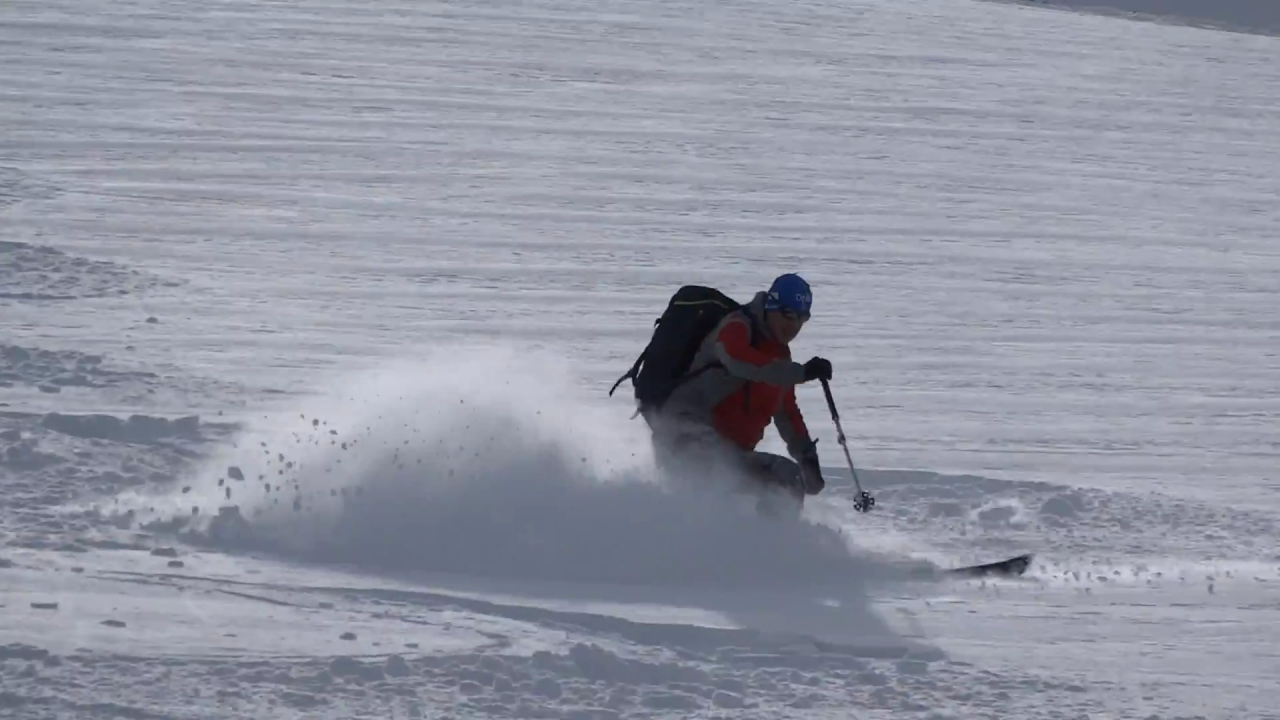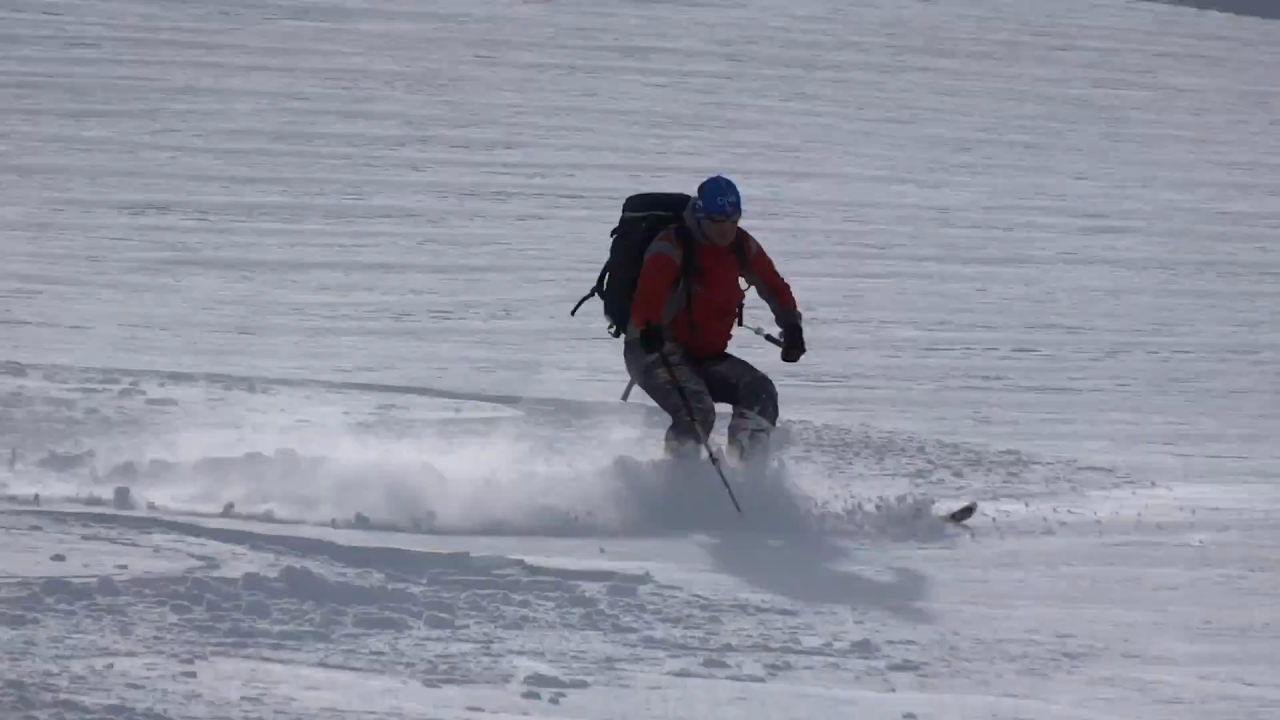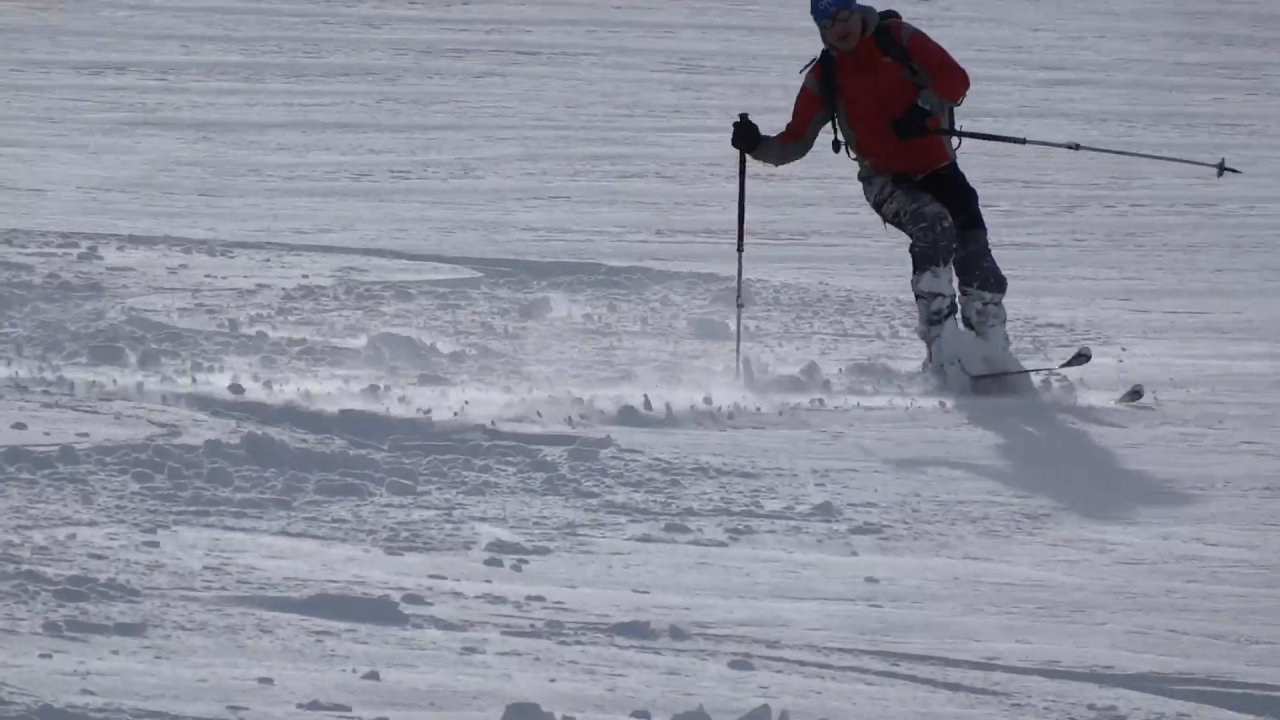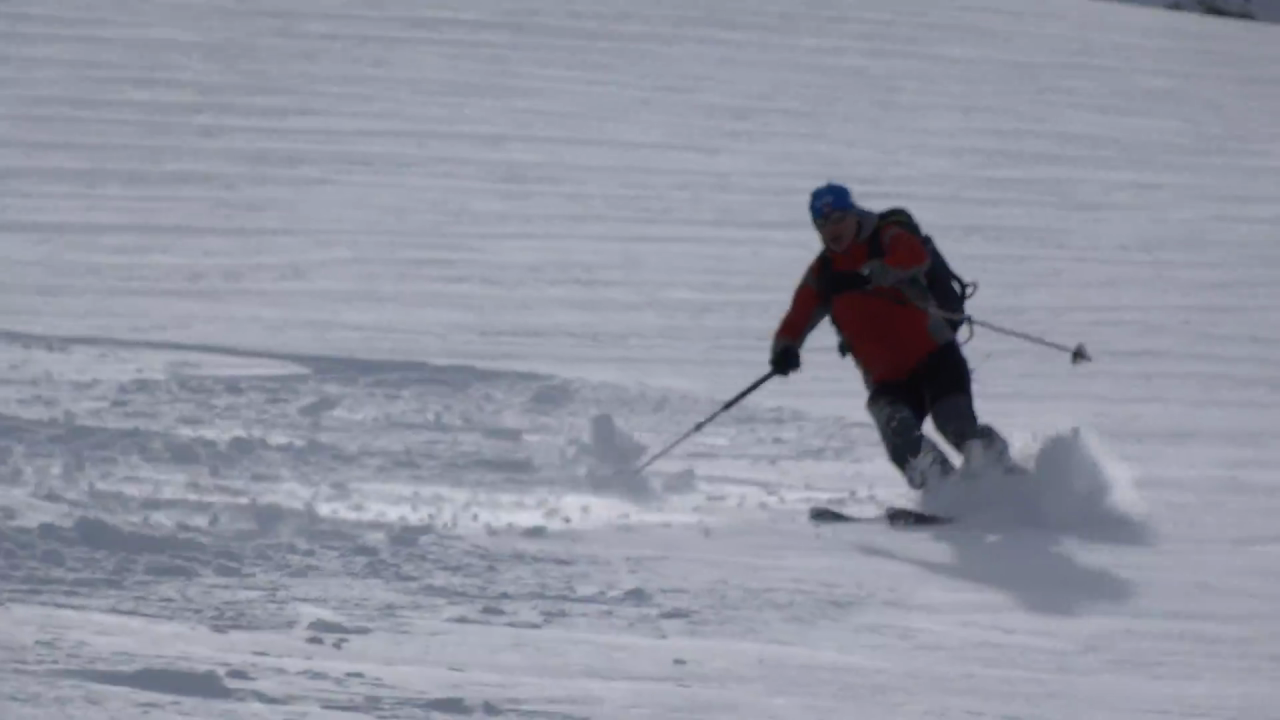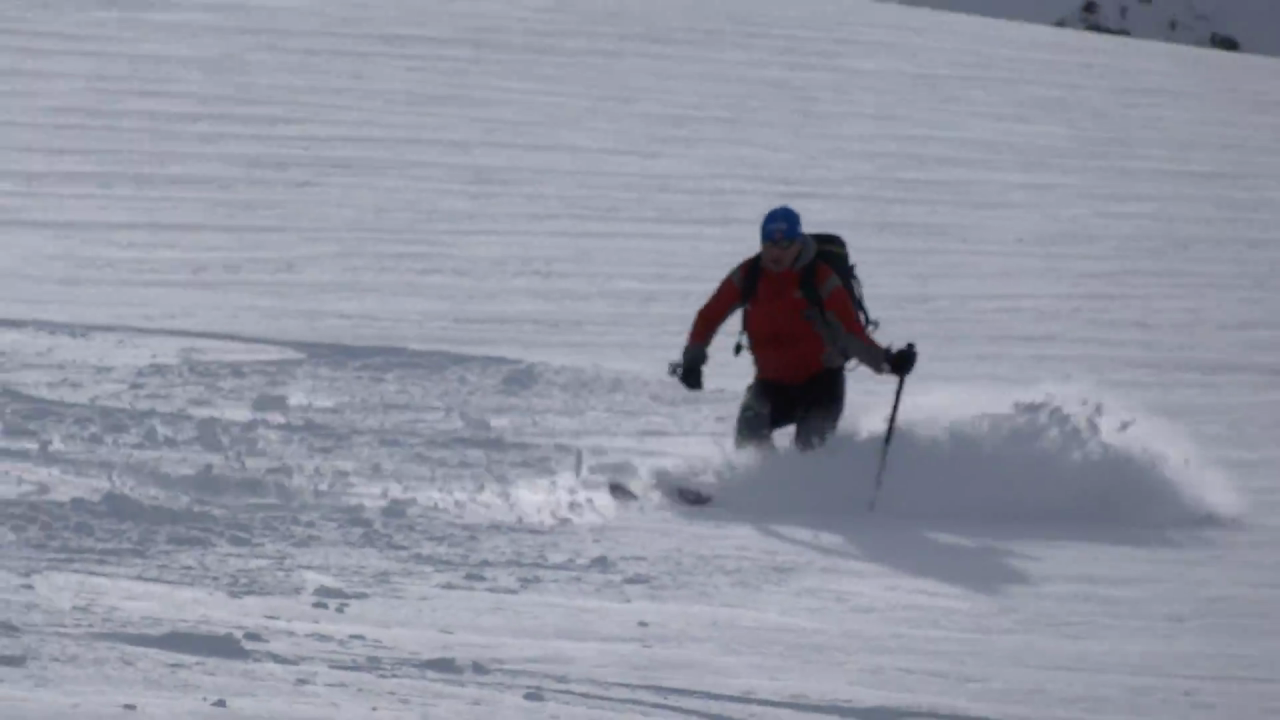
dt=0.4s
person 1, frame 1
left shoulder: (779, 352)
right shoulder: (737, 327)
left elbow: (787, 411)
right elbow: (741, 362)
left wrist: (808, 458)
right wrist: (802, 371)
left hip: (727, 450)
right hip: (684, 430)
left knee: (791, 479)
person 1, frame 2
left shoulder: (742, 246)
right shoulder: (672, 247)
left elbow: (776, 288)
right elbow: (646, 302)
left wrist: (793, 329)
right wrist: (646, 332)
left hip: (706, 350)
right hip: (655, 348)
left knee: (760, 393)
right knee: (697, 414)
person 1, frame 3
left shoulder: (898, 36)
right shoulder: (821, 77)
left elbow: (955, 79)
right elbow: (794, 144)
left wrist: (924, 109)
right wrist: (757, 145)
left hip: (938, 169)
right hip: (885, 178)
left knee: (976, 258)
right knee: (935, 225)
person 1, frame 4
left shoulder: (888, 241)
right shoulder: (820, 276)
left elbow: (917, 258)
right elbow: (794, 324)
left wrist: (862, 276)
right wrist: (783, 353)
left hip: (935, 358)
right hip: (887, 381)
left knee: (958, 427)
right knee: (899, 436)
person 1, frame 5
left shoulder: (821, 279)
right shoulder: (747, 276)
left elbow: (852, 334)
right elbow: (709, 318)
left wrist: (888, 361)
right wrist: (692, 361)
left hip: (821, 378)
right hip: (772, 382)
left knee: (810, 445)
right knee: (751, 427)
